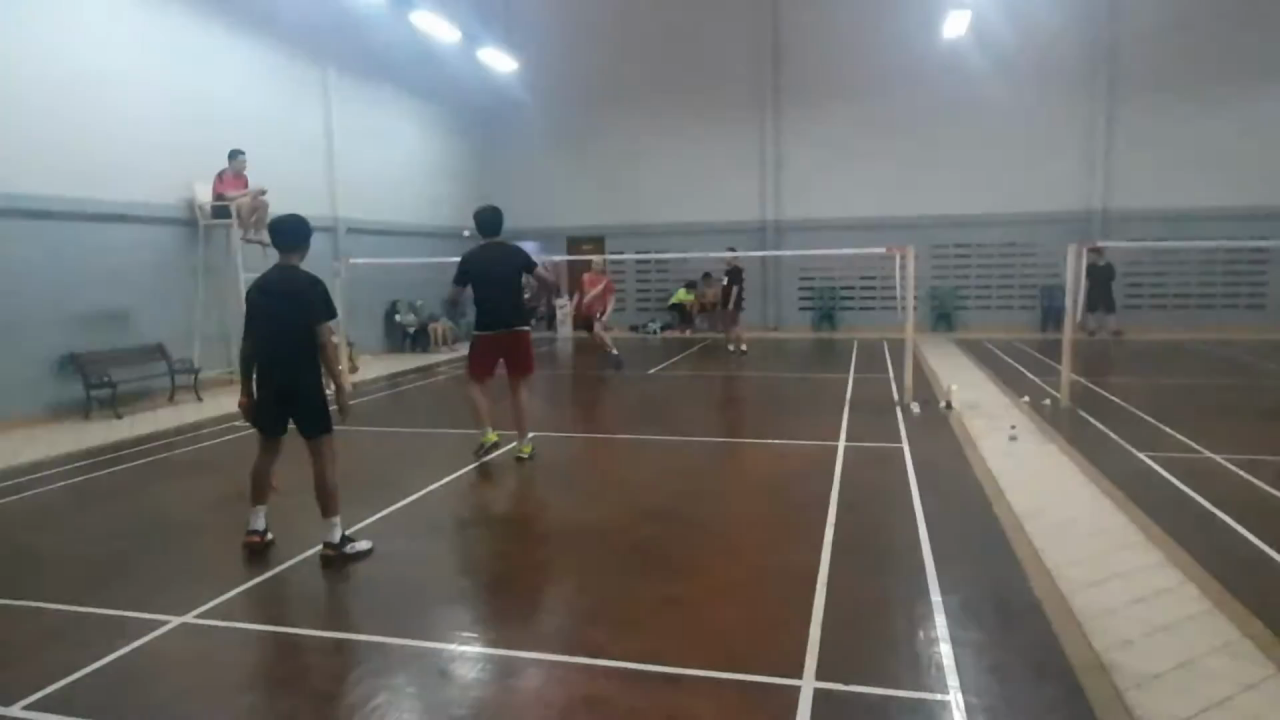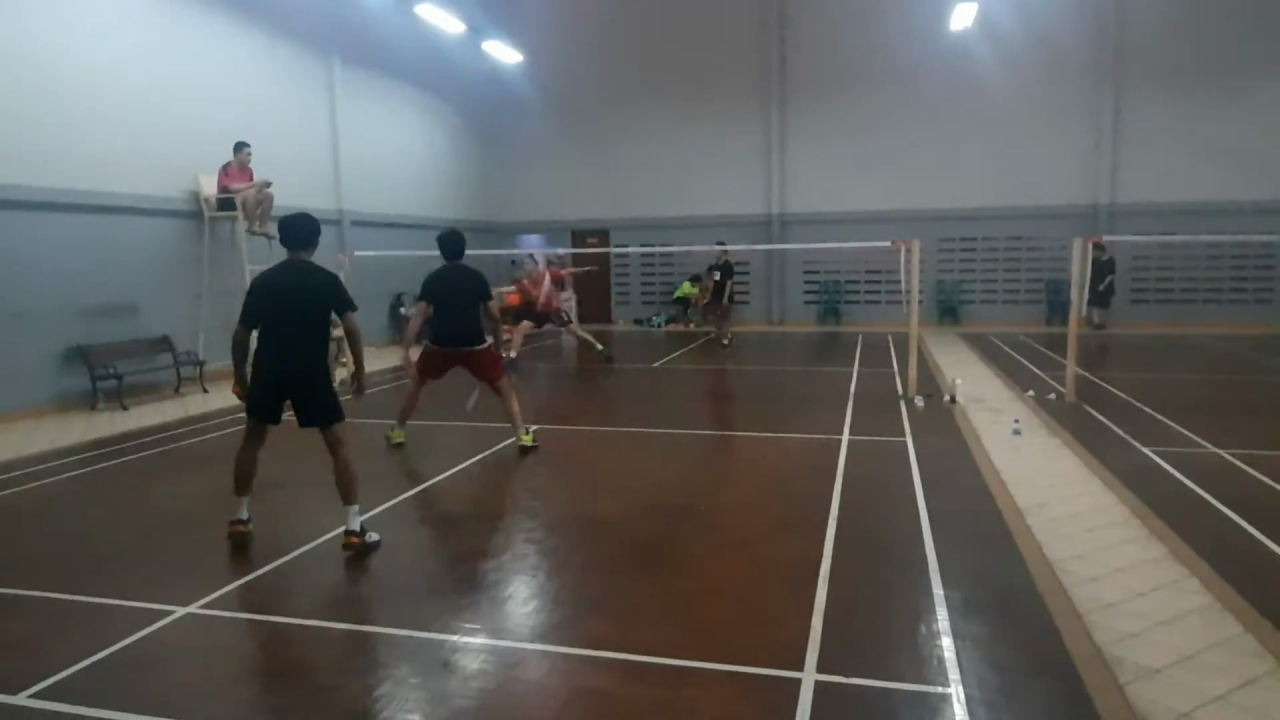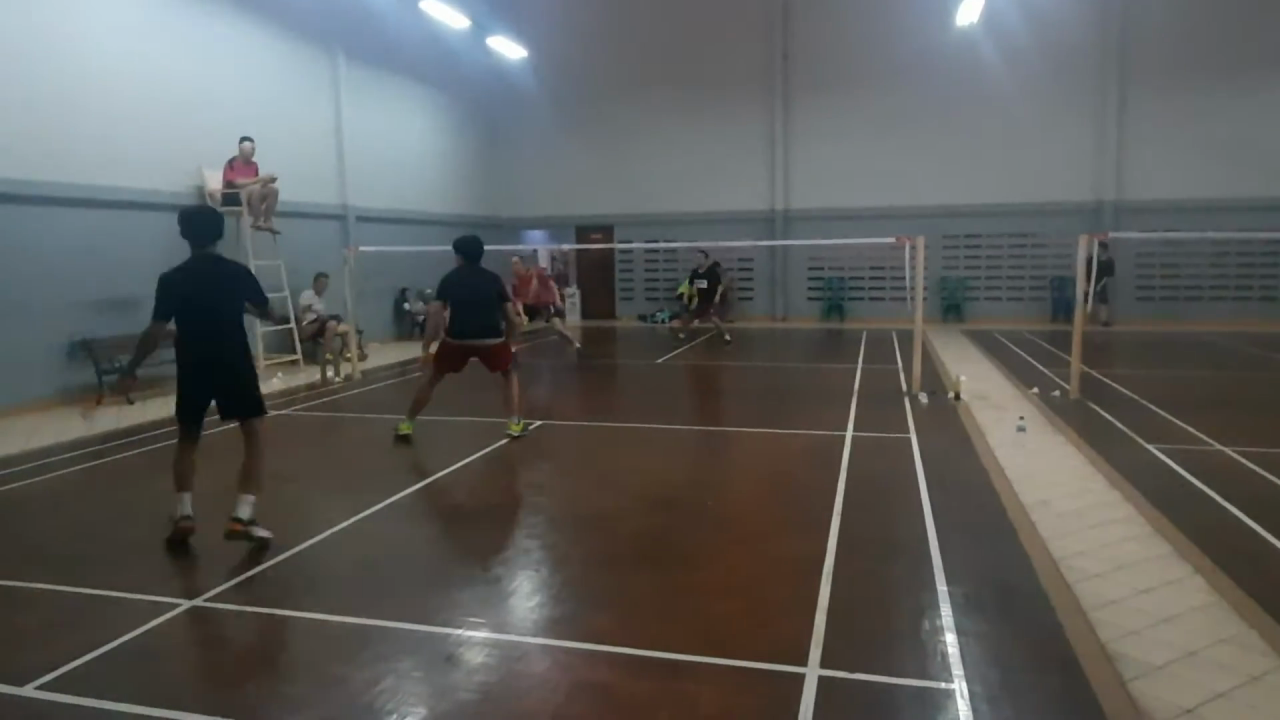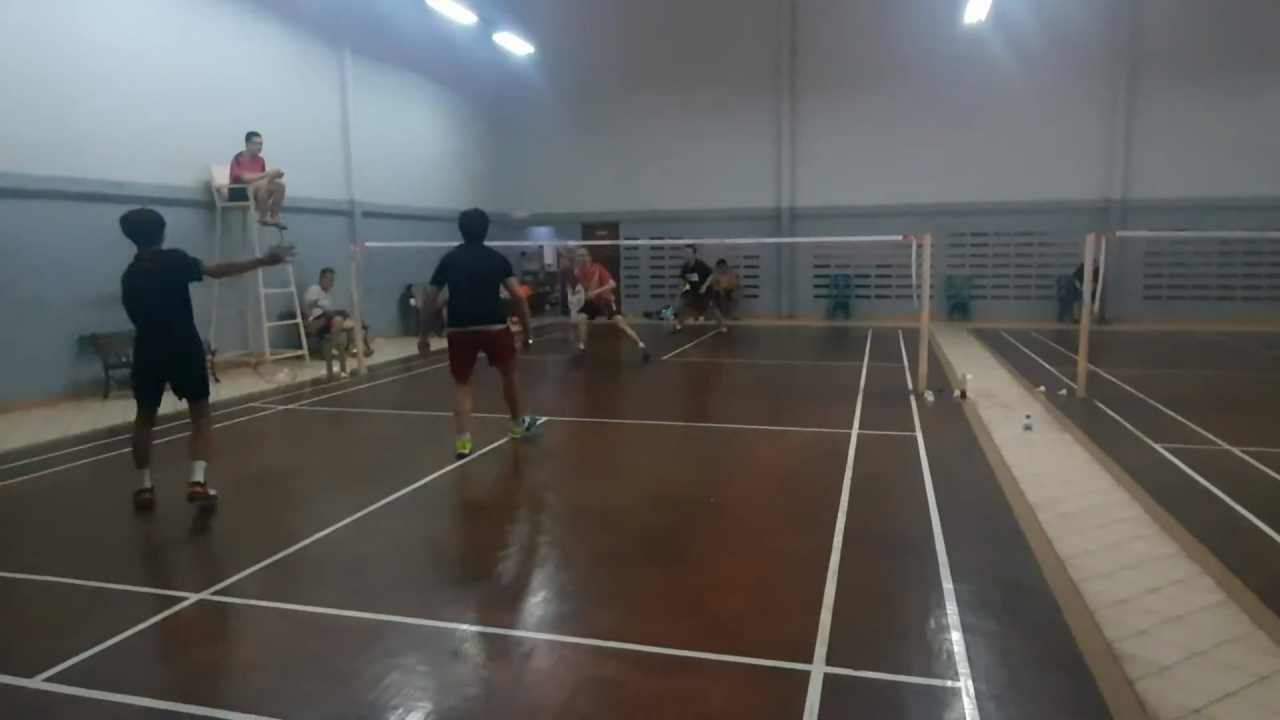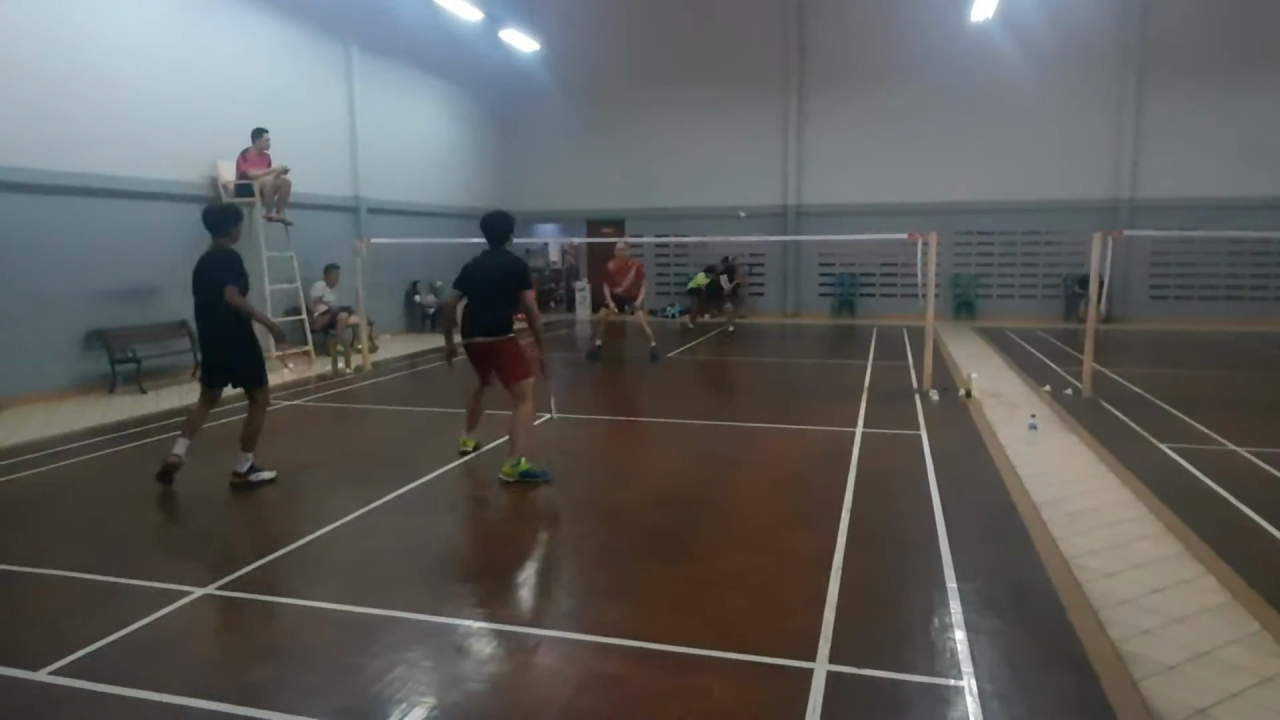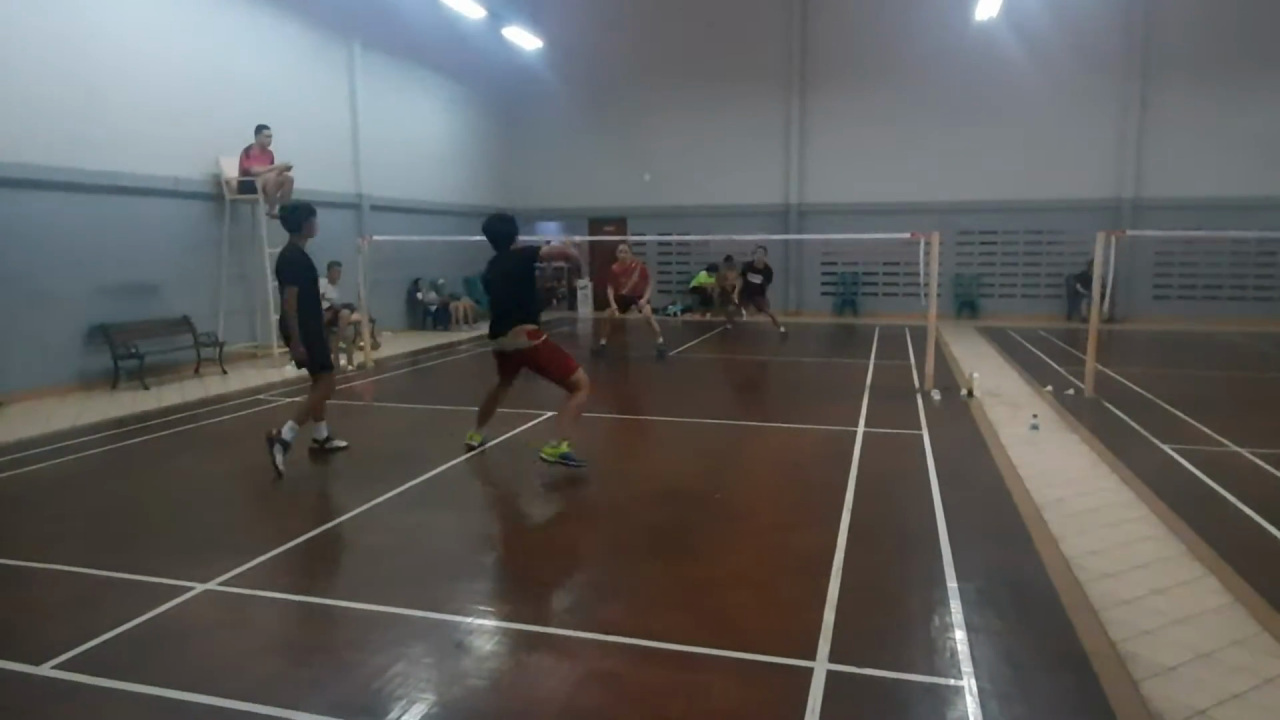
dt=0.5s
person 1, frame 1
left shoulder: (257, 287)
right shoulder: (310, 285)
left elbow: (248, 345)
right elbow: (324, 340)
left wrist: (247, 390)
right wrist: (340, 386)
left hip: (268, 383)
right hip: (303, 382)
left knee: (266, 452)
right knee: (323, 457)
left ankle: (256, 529)
right ankle: (334, 540)
person 1, frame 2
left shoulder: (262, 282)
right shoulder: (327, 280)
left elbow: (241, 336)
right elbow: (352, 327)
left wrist: (240, 376)
right wrist: (359, 367)
left hip: (267, 374)
right hip: (312, 374)
left knee: (251, 441)
right knee: (339, 448)
left ankle: (241, 520)
right ankle: (354, 530)
person 1, frame 3
left shoulder: (171, 279)
right shoulder: (237, 274)
left elbow: (155, 332)
right elbow: (269, 314)
left wrist: (130, 371)
right wrist: (259, 310)
left hip: (192, 370)
right hip: (234, 366)
left knee: (188, 441)
right knee: (253, 438)
left ankle: (184, 515)
right ankle: (242, 518)
person 1, frame 4
left shoulder: (129, 277)
right shoulder: (172, 259)
right elbow: (214, 271)
right wrist: (264, 261)
left hip: (147, 356)
right hip: (186, 350)
left knee: (145, 419)
right knee: (201, 416)
left ankle: (144, 488)
right ankle: (198, 481)
person 1, frame 5
left shoulder: (202, 262)
right shoulder: (230, 258)
right elbow: (232, 297)
right wrist: (268, 323)
left hip: (210, 341)
right hip: (237, 339)
left knee: (207, 400)
right knee: (259, 401)
left ankle: (176, 455)
right ankle: (243, 469)
person 1, frame 6
left shoulder: (289, 255)
right shoulder: (296, 257)
right elbow: (289, 299)
right wrist: (296, 340)
left hip: (307, 329)
right hip: (305, 331)
left knee: (320, 382)
right knee: (325, 386)
left ankle: (321, 436)
right ankle: (283, 435)
person 2, frame 1
left shoulder: (470, 258)
right shoulder: (516, 253)
left elbow: (454, 298)
right elbow: (548, 281)
right wrist: (549, 287)
left hip: (485, 331)
right hip: (518, 328)
left knee: (476, 383)
right knee: (518, 386)
left ankle: (487, 433)
right ankle: (524, 444)
person 2, frame 2
left shoulder: (432, 279)
right shoulder: (477, 277)
left elbow: (418, 316)
right elbow: (494, 315)
left wrist: (405, 351)
right wrist: (496, 344)
left hip: (440, 346)
right hip: (475, 345)
left knee: (418, 382)
right knee: (503, 387)
left ankle: (398, 431)
right ankle: (522, 434)
person 2, frame 3
left shoulder: (450, 279)
right shoulder: (494, 279)
left elbow: (435, 315)
right elbow: (513, 319)
left wrist: (426, 349)
right wrist: (509, 345)
left hip: (456, 339)
right hip: (491, 339)
left knee: (432, 378)
right knee: (509, 372)
left ankle: (406, 424)
right ankle: (514, 423)
person 2, frame 4
left shoulder: (449, 259)
right shoulder: (496, 258)
left elbow: (430, 299)
right elbow: (518, 296)
left wrist: (423, 334)
right wrist: (528, 331)
left hip: (459, 328)
right hip: (494, 326)
left knee: (462, 382)
right knee: (509, 372)
left ankle: (463, 440)
right ankle: (518, 424)
person 2, frame 5
left shoulder: (472, 266)
right shoulder: (516, 264)
left elbow: (448, 305)
right elbow: (531, 310)
left wrist: (449, 341)
right wrist: (541, 348)
left hip: (471, 337)
right hip: (499, 337)
left knee: (483, 382)
right knee: (525, 396)
left ankle: (468, 440)
right ankle: (515, 464)
person 2, frame 6
left shoulder: (490, 272)
right shoulder: (522, 255)
right elbow: (563, 251)
right wrist: (577, 260)
left hip: (500, 341)
right hip: (528, 337)
left knee: (503, 383)
right knee: (580, 386)
left ankle: (476, 435)
right ankle: (557, 446)
